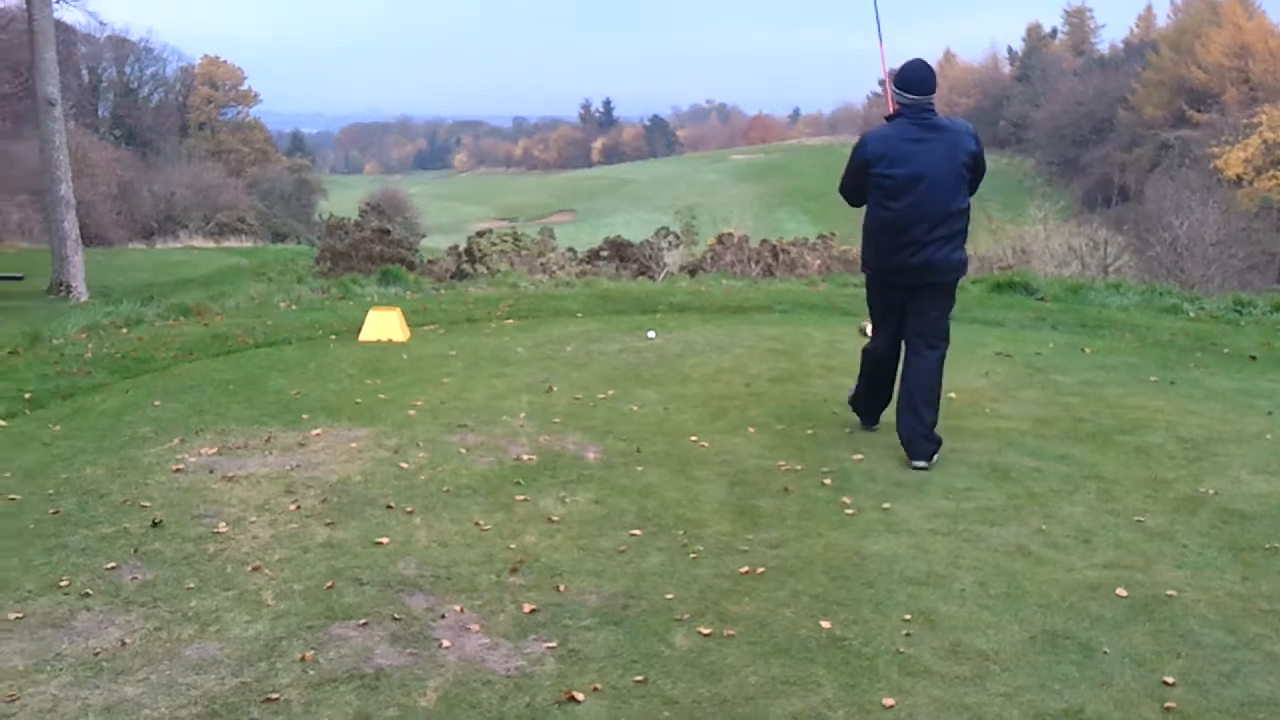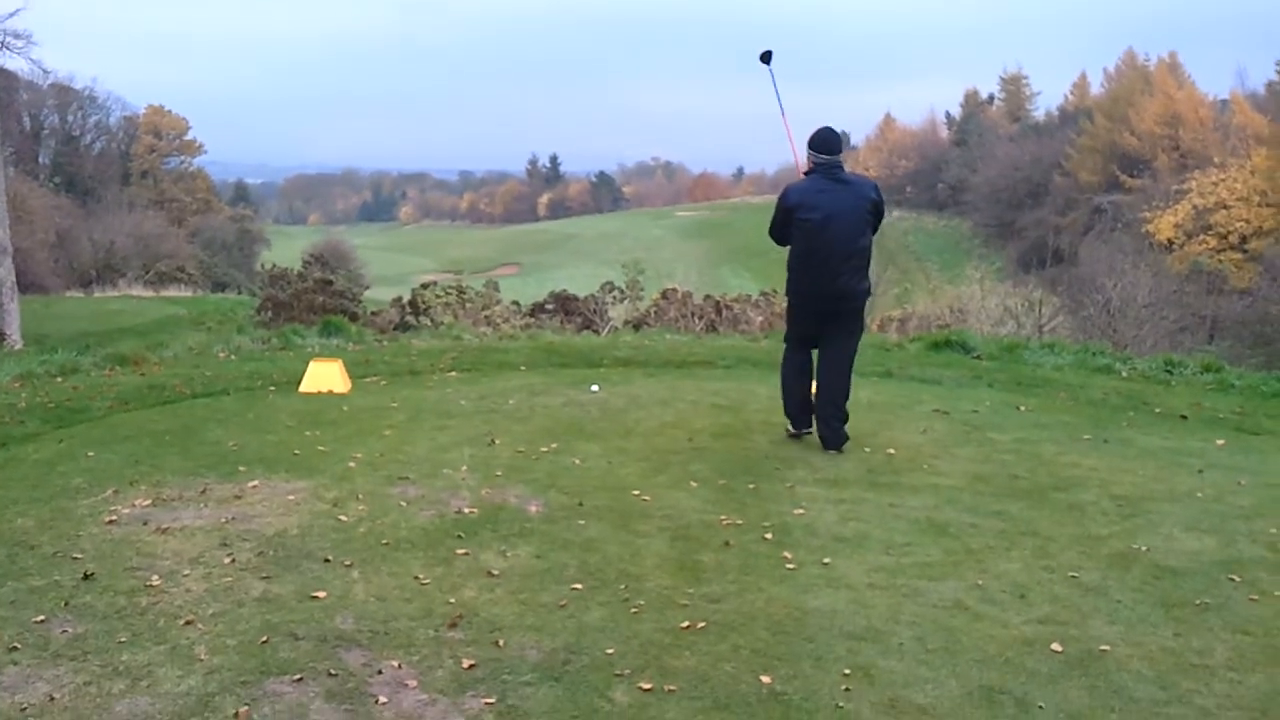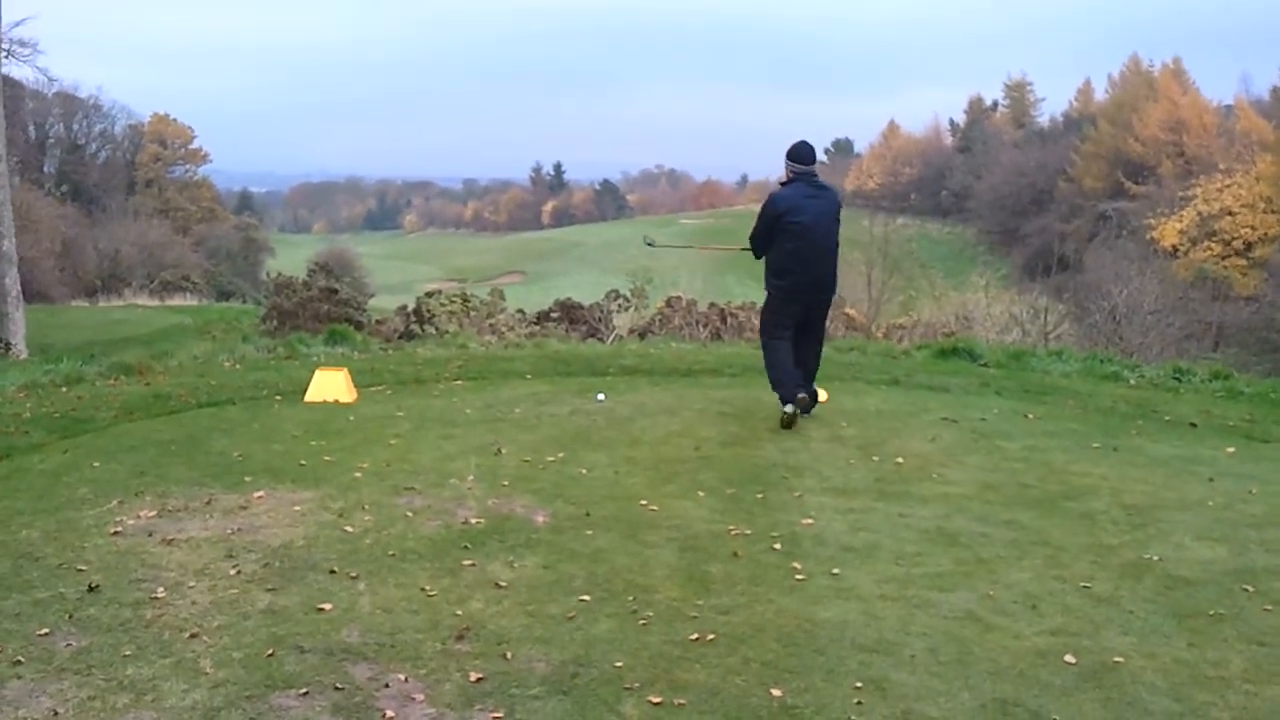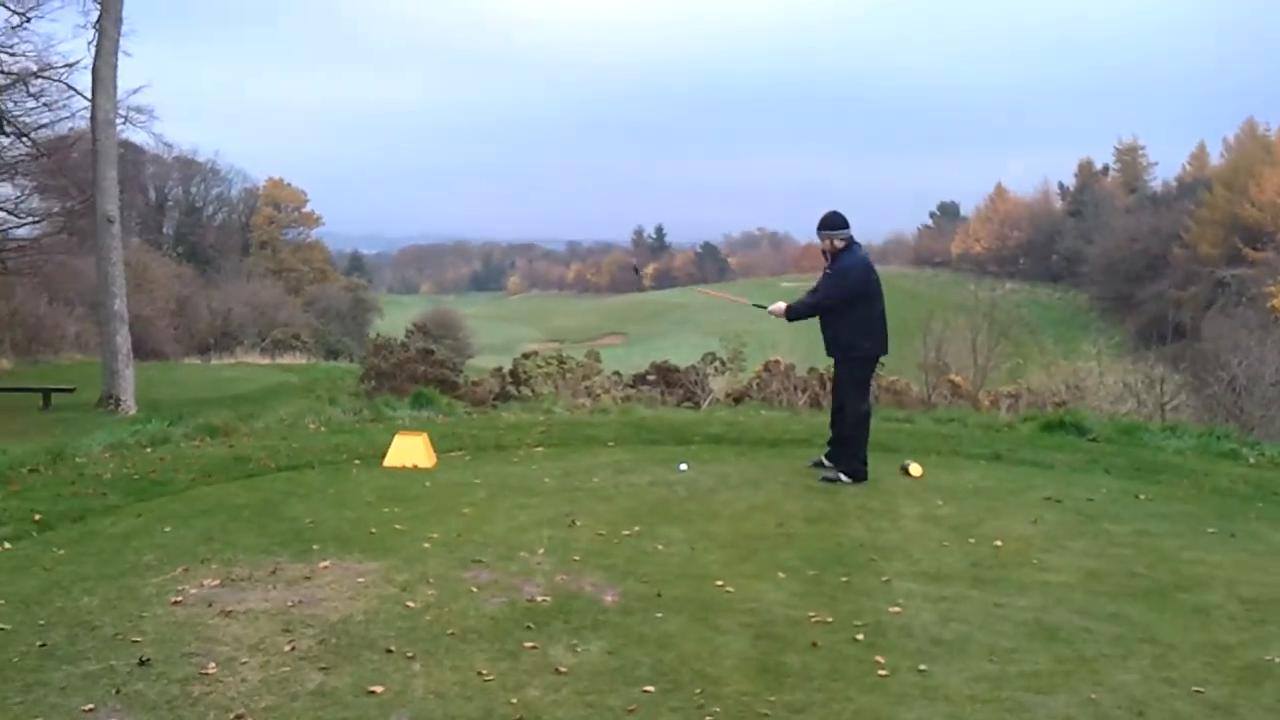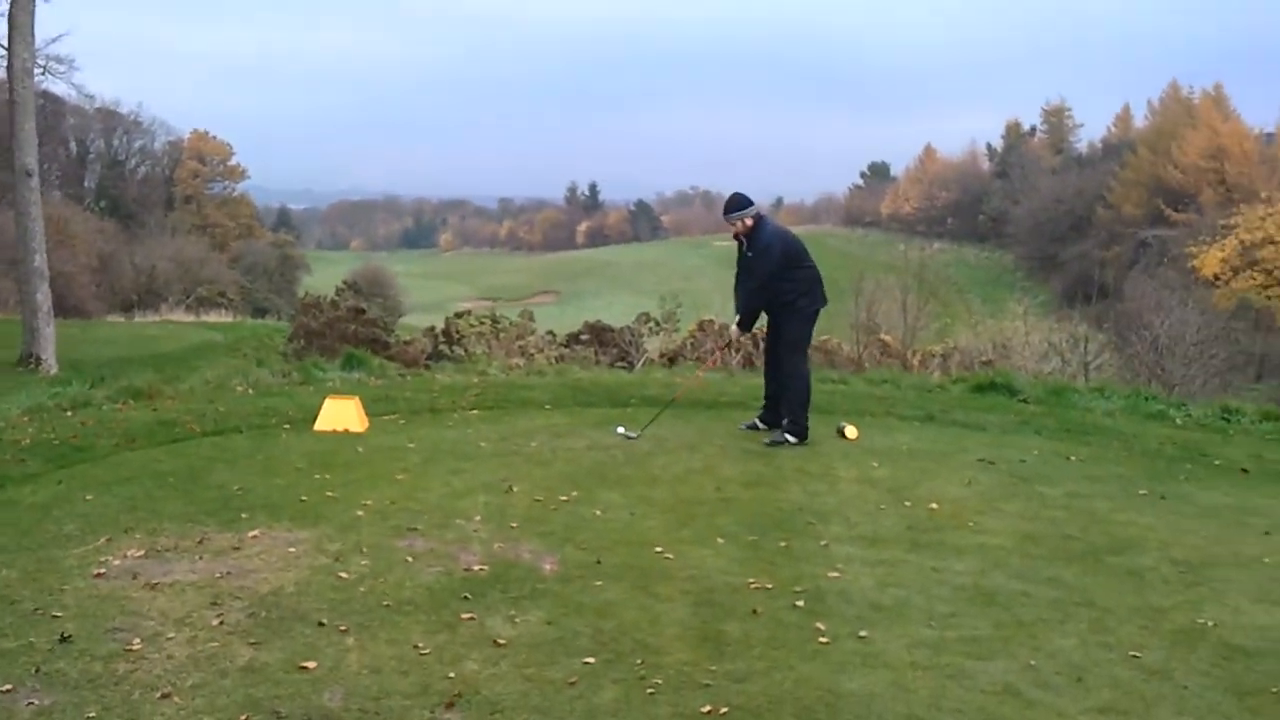
dt=1s
person 1, frame 1
left shoulder: (874, 141)
right shoulder: (965, 136)
left elbow: (851, 194)
right elbow: (972, 185)
left hip: (886, 262)
right hip: (940, 262)
left knee: (885, 337)
right knee: (927, 347)
left ankle: (867, 409)
right ankle: (920, 444)
person 1, frame 2
left shoulder: (794, 193)
right shoulder: (867, 189)
left elbow: (778, 236)
right elbow: (874, 226)
left hip: (806, 291)
right hip: (850, 292)
left knee: (798, 350)
right knee: (838, 360)
left ankle: (800, 419)
right ankle: (832, 434)
person 1, frame 3
left shoulder: (779, 199)
right shoulder: (832, 197)
left elbow: (758, 240)
left wrist: (762, 252)
left hip: (786, 284)
right hip: (822, 284)
left knee: (776, 338)
right knee: (810, 340)
left ankle: (792, 395)
right ankle: (805, 397)
person 1, frame 4
left shoulder: (852, 264)
right shoulder: (844, 259)
left elbow: (825, 300)
right elbow: (821, 292)
left wrist: (788, 310)
right wrist: (791, 308)
left hip: (861, 344)
right hip: (853, 342)
left knee: (854, 403)
right knee: (842, 399)
left ankle: (853, 469)
right ankle: (837, 455)
person 1, frame 5
left shoulder: (771, 239)
right shoulder: (748, 237)
left elbow: (760, 285)
right elbow: (744, 278)
left wrist: (743, 324)
right wrist: (740, 314)
left hip: (802, 302)
right hip: (782, 303)
left knee: (793, 361)
right knee: (774, 358)
left ankle: (796, 429)
right ankle: (771, 416)
